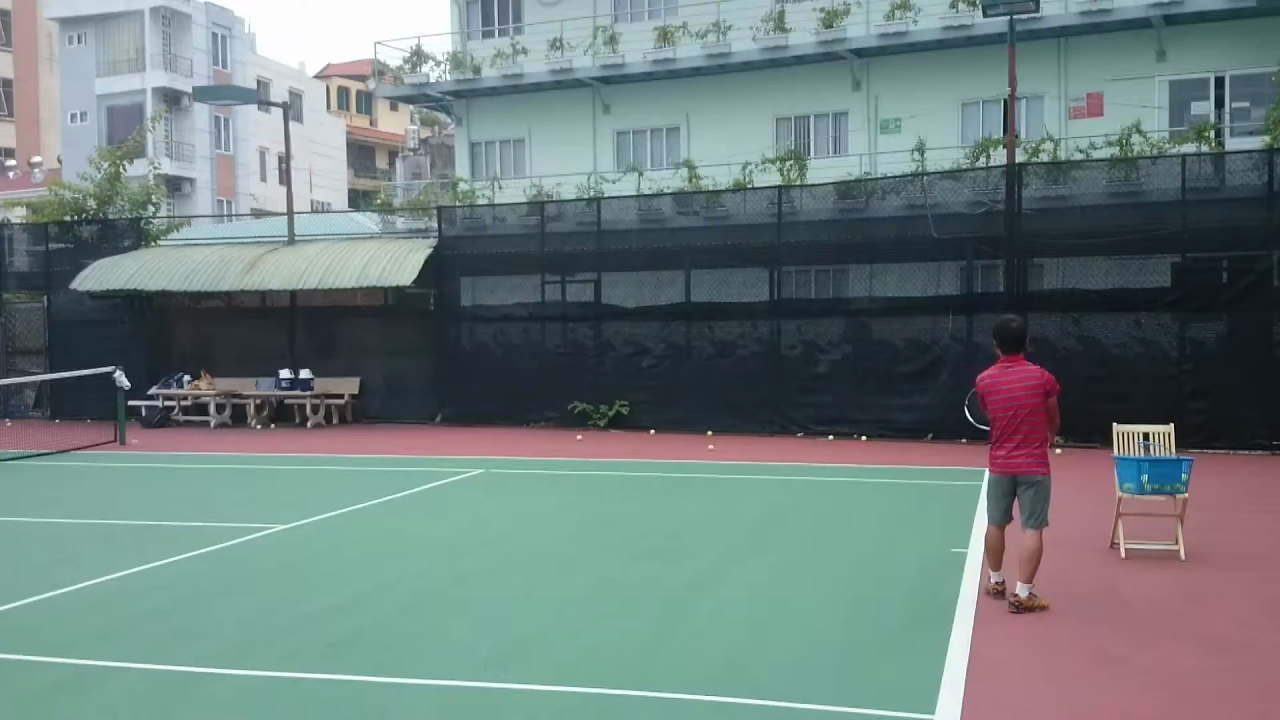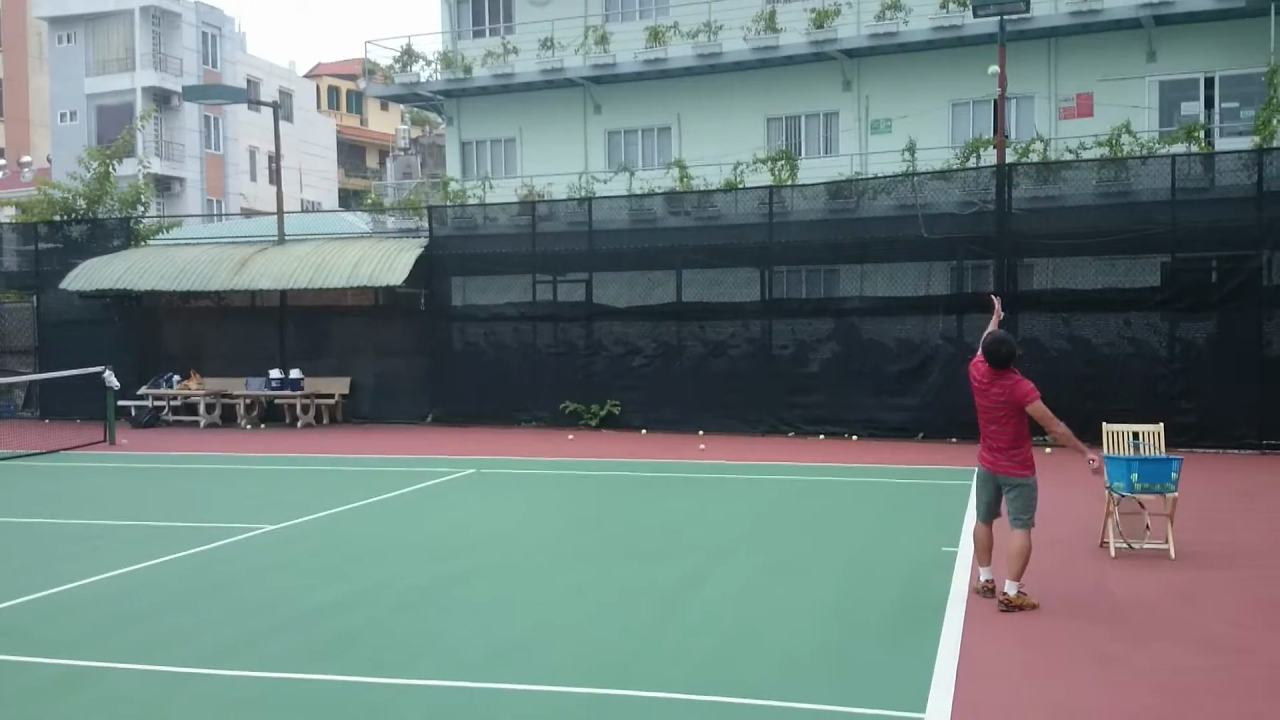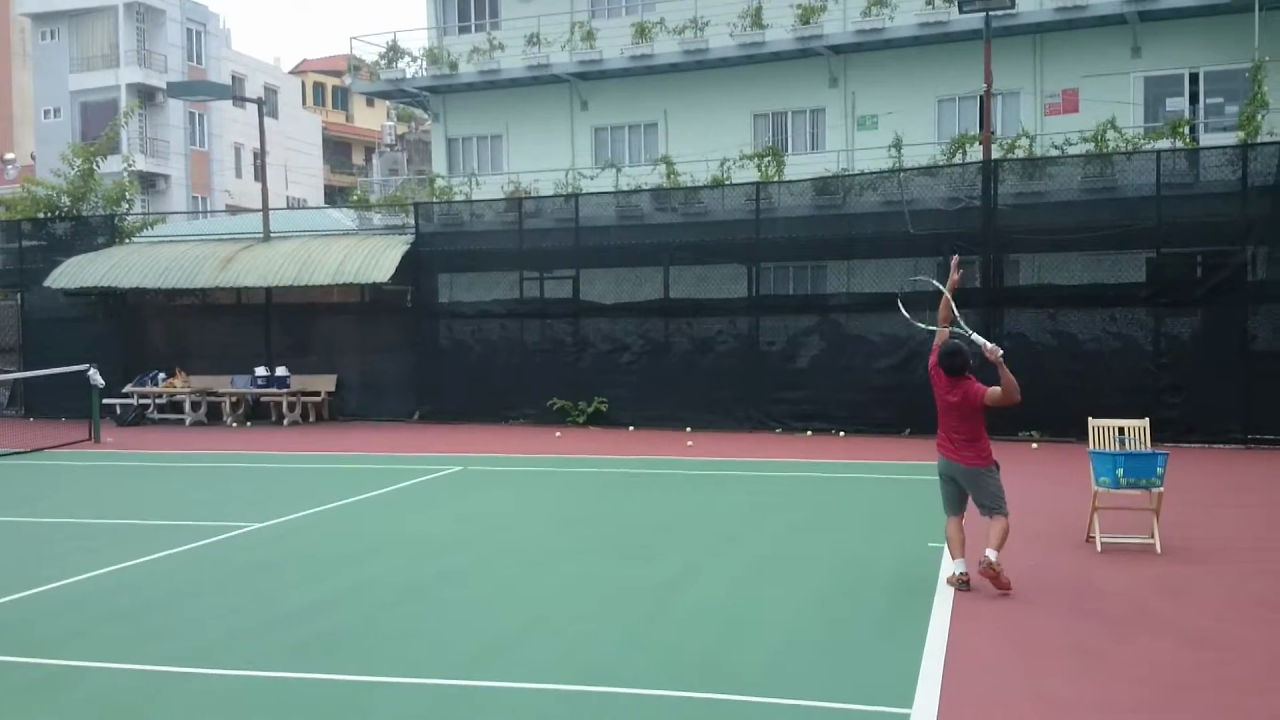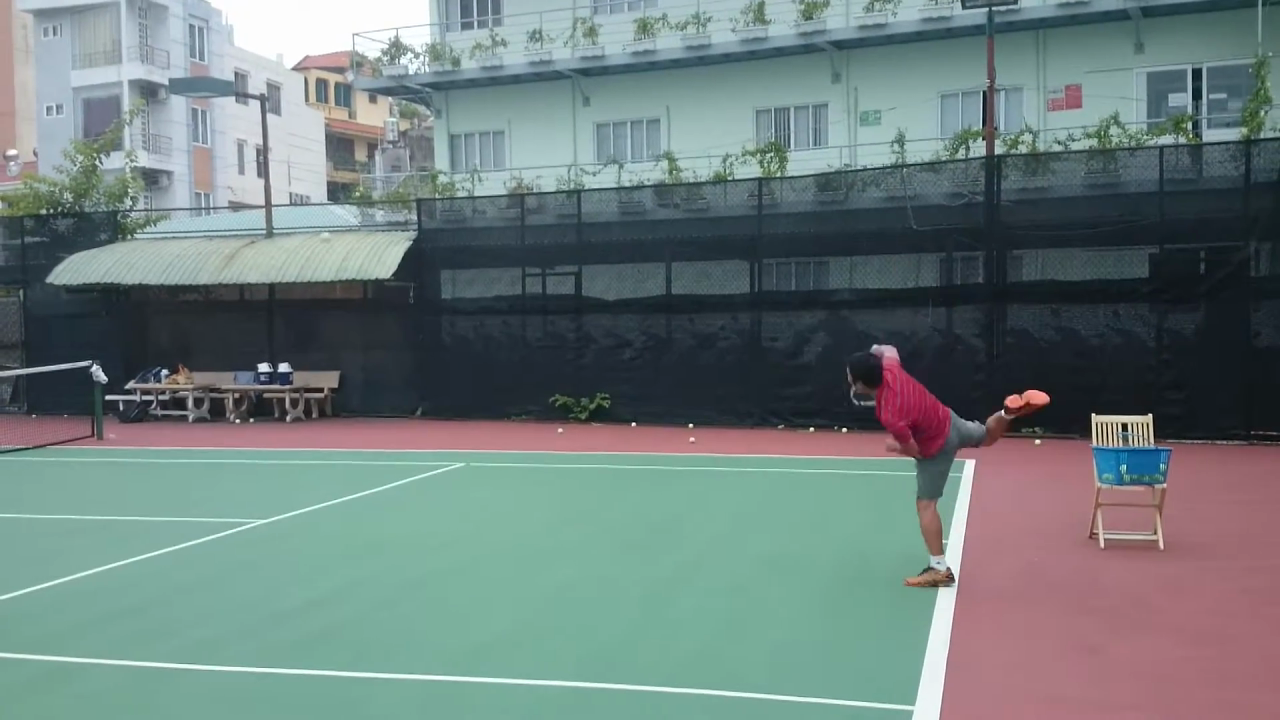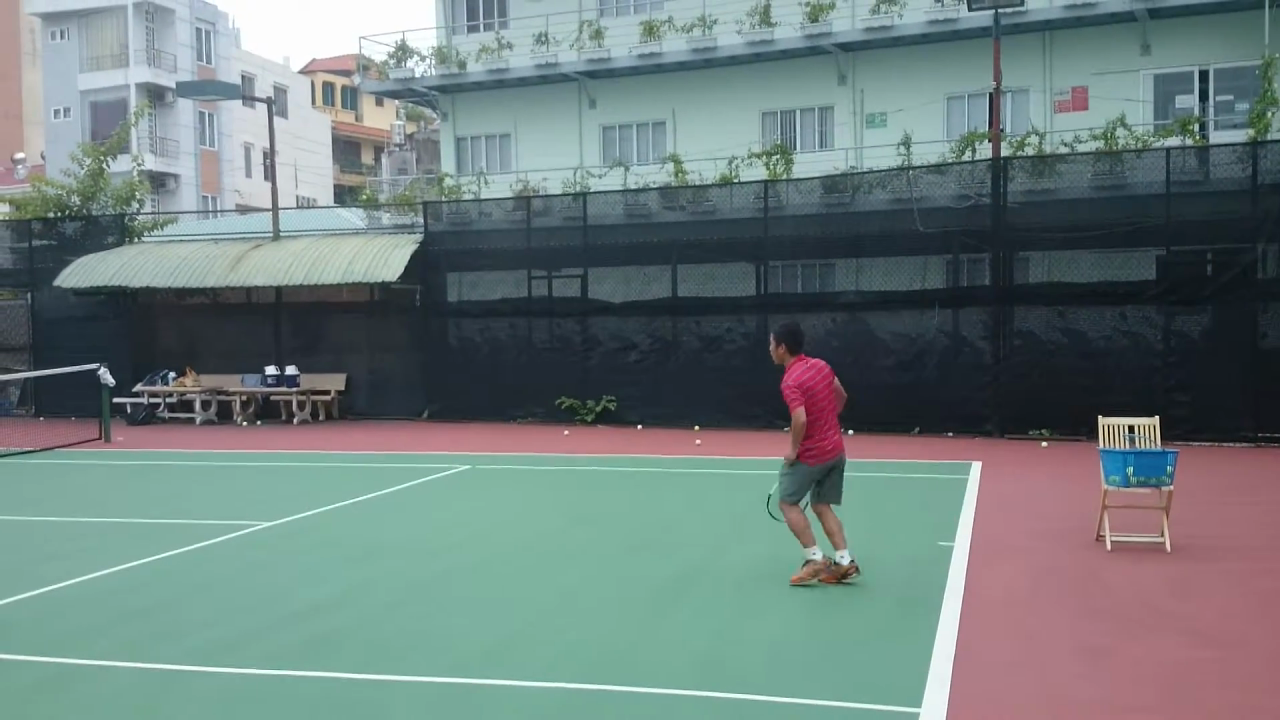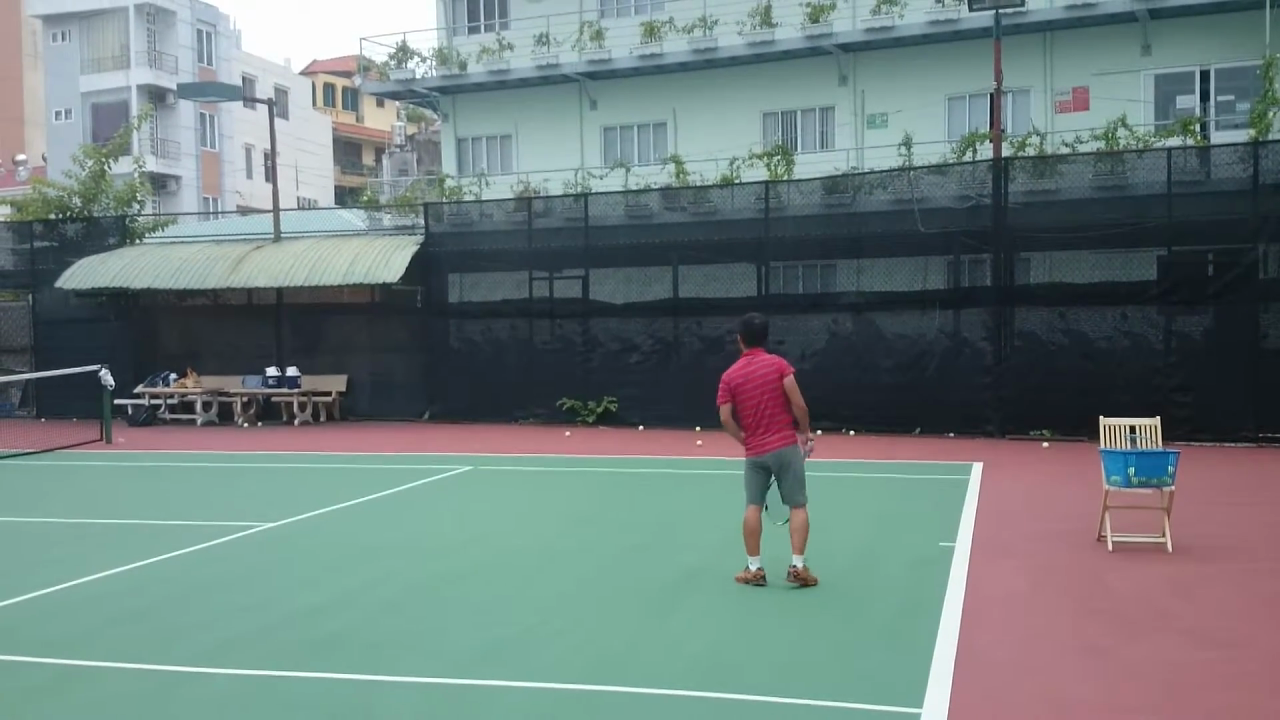
dt=0.7s
person 1, frame 1
left shoulder: (984, 380)
right shoulder: (1042, 378)
right elbow: (1053, 424)
left hip: (1000, 466)
right hip: (1034, 467)
left knee: (996, 524)
right knee: (1032, 529)
left ankle: (995, 583)
right ankle: (1022, 595)
person 1, frame 2
left shoulder: (977, 372)
right shoulder: (1021, 388)
left elbow: (986, 343)
right elbow: (1054, 427)
left wrist: (996, 316)
right wrist: (1086, 453)
left hip: (987, 465)
right hip: (1018, 470)
left knee: (984, 521)
right knee: (1020, 529)
left ankle: (985, 580)
right ankle: (1011, 593)
person 1, frame 3
left shoulder: (937, 372)
right shoulder: (974, 391)
left elbow: (942, 325)
right elbow: (1013, 397)
left wrist: (950, 284)
right wrist: (999, 363)
left hip: (947, 461)
right hip: (977, 464)
left knee: (954, 517)
right knee: (999, 515)
left ankle: (960, 572)
right ankle: (990, 558)
person 1, frame 4
left shoulder: (889, 415)
right shoulder: (889, 369)
left elbow: (914, 450)
right elbow: (892, 351)
left wrist: (895, 446)
right wrist: (877, 350)
left hip: (935, 446)
right hip: (949, 421)
left knee: (925, 504)
right knee: (986, 436)
left ankle: (939, 568)
right ankle: (1008, 412)
person 1, frame 5
left shoulder: (791, 381)
right shoulder: (821, 366)
left elbow: (800, 421)
right elbow: (842, 397)
left wrist: (793, 450)
left hip: (810, 456)
right hip: (836, 451)
left knee: (788, 504)
right knee: (823, 506)
left ankle: (816, 558)
right ankle: (844, 562)
person 1, frame 6
left shoulder: (730, 375)
right shoulder: (779, 364)
left elbow: (726, 418)
right elbow: (798, 405)
left wrist: (744, 440)
right wrist: (805, 431)
left hip: (755, 452)
right hip: (785, 447)
left knee: (753, 508)
right knee: (798, 506)
left ankle: (754, 569)
right ankle: (798, 566)
